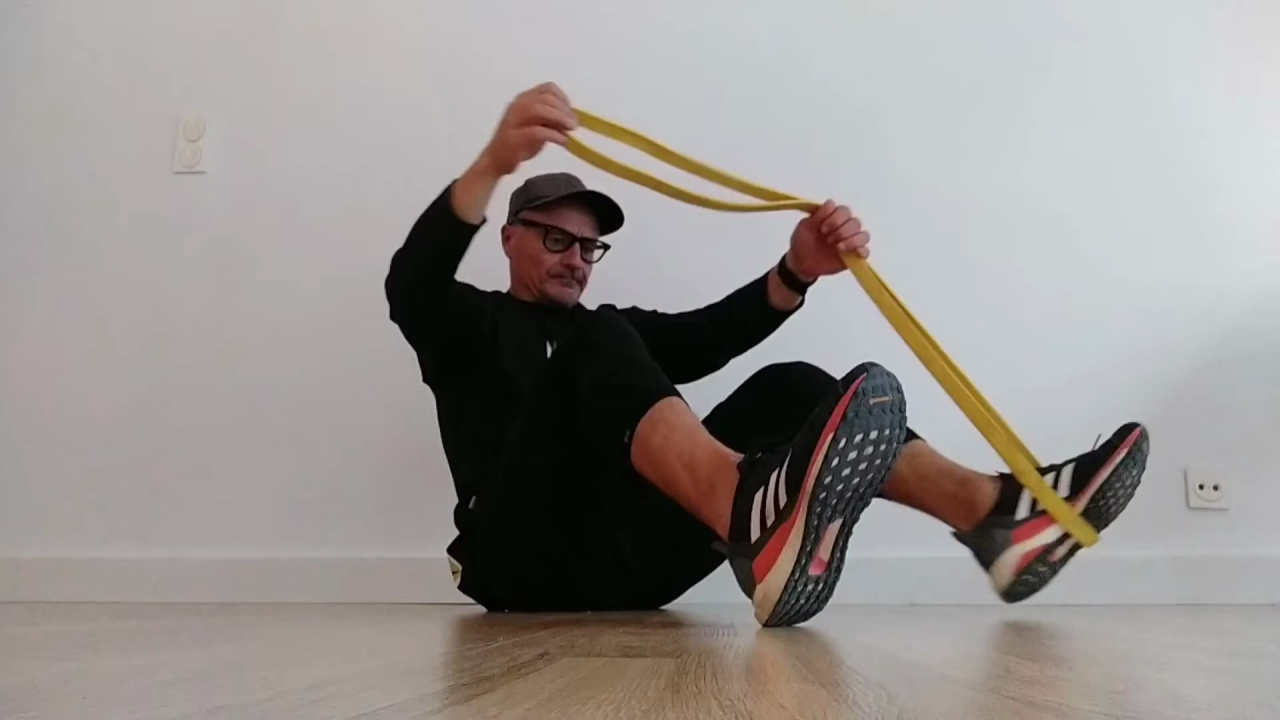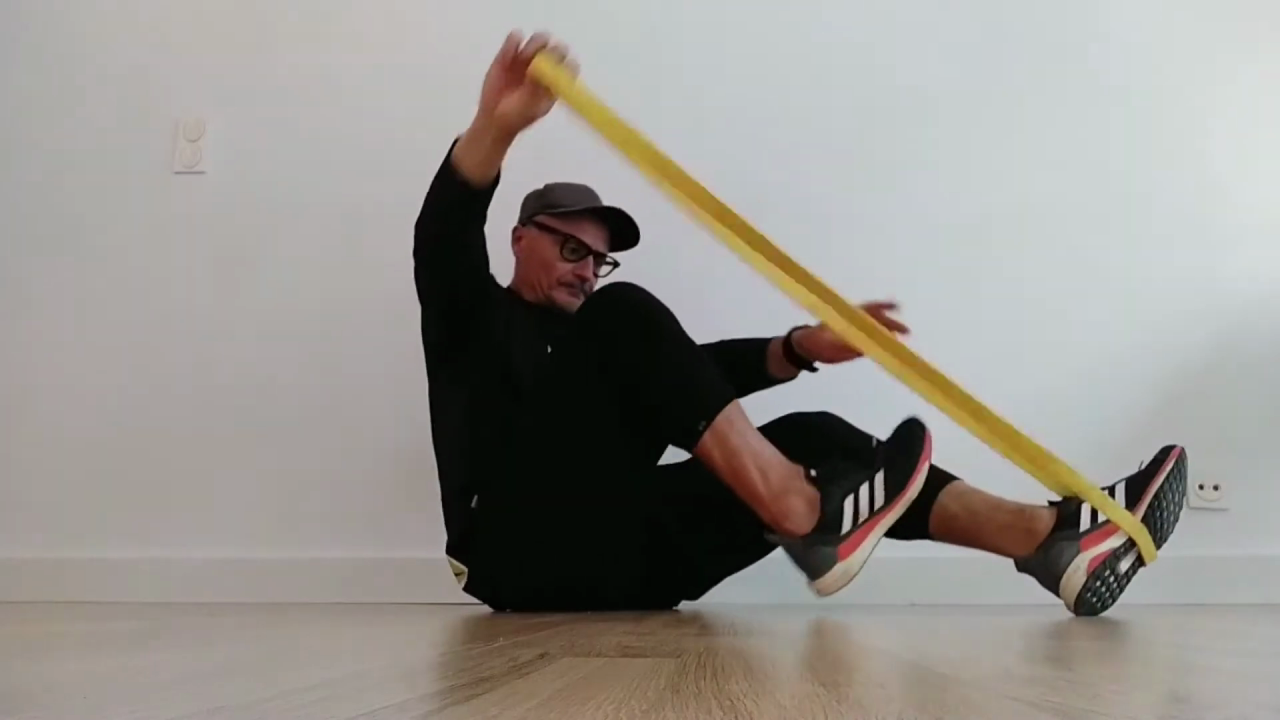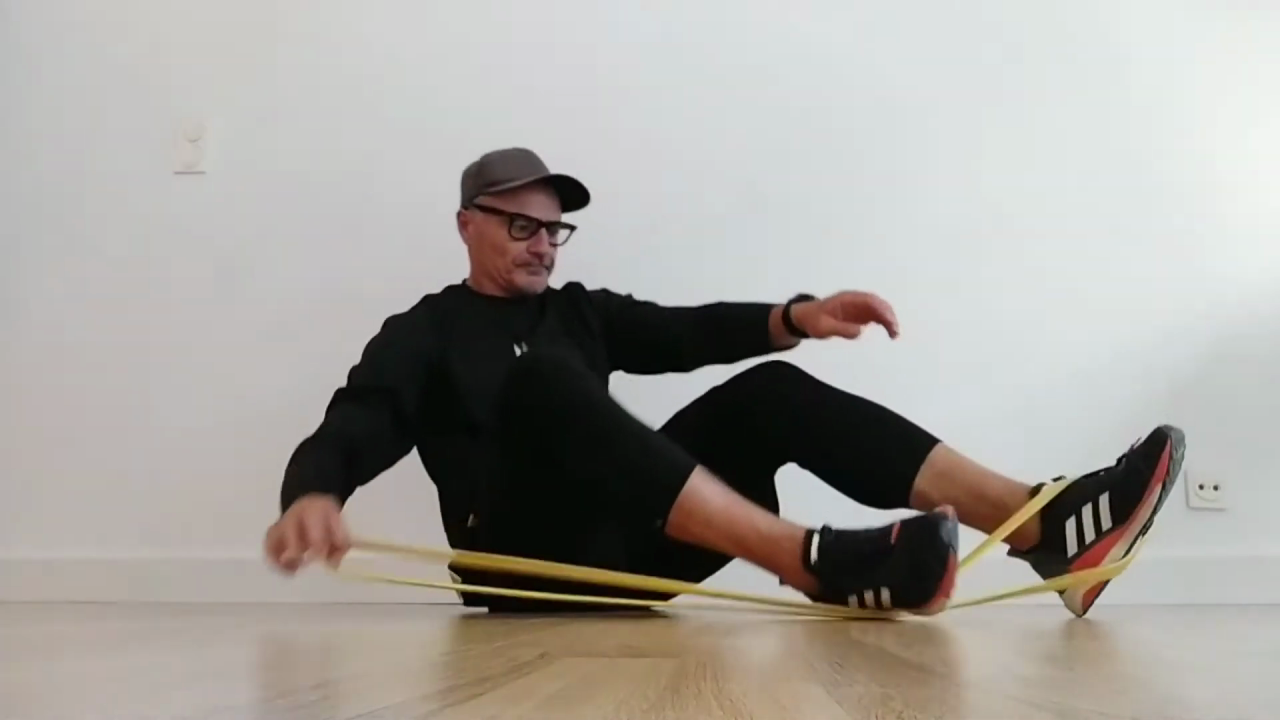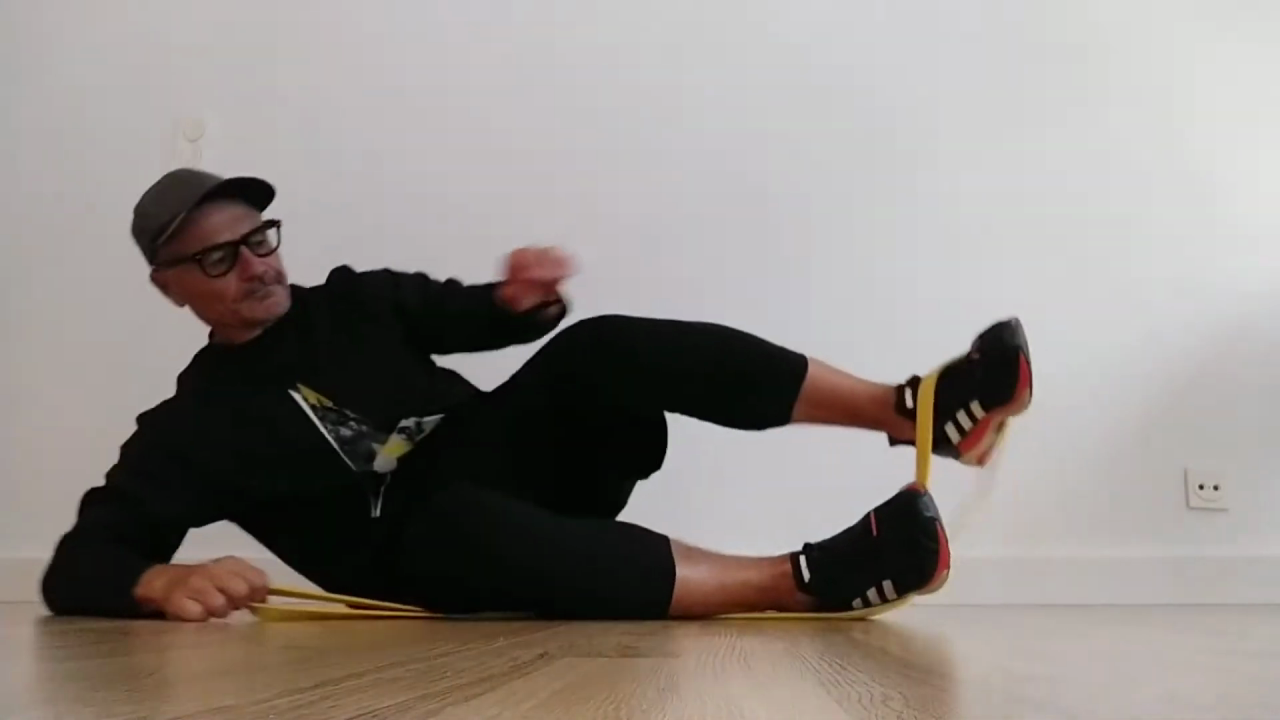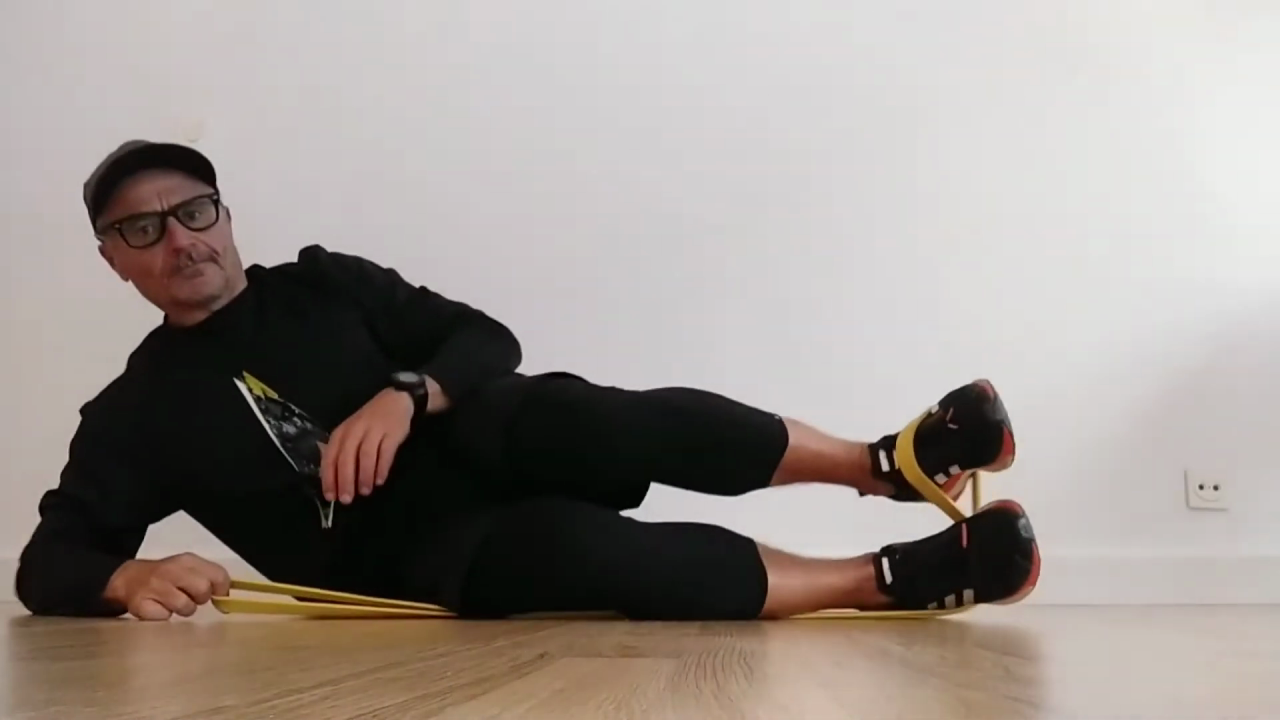
dt=1s
person 1, frame 1
left shoulder: (616, 333)
right shoulder: (469, 322)
left elbow: (713, 332)
right elbow: (410, 286)
left wrist: (797, 273)
right wrist: (494, 161)
left hip: (625, 558)
right hip: (526, 556)
left knee: (789, 389)
right knee: (602, 344)
left ankle: (998, 514)
right ankle: (756, 517)
person 1, frame 2
left shoulder: (602, 331)
right shoulder: (474, 317)
left elbow: (697, 368)
right elbow: (441, 248)
left wrist: (808, 344)
right wrist: (498, 125)
left hip: (623, 565)
right hip: (526, 553)
left knee: (807, 431)
right knee: (624, 317)
left ankle: (1057, 542)
right ankle: (810, 518)
person 1, frame 3
left shoulder: (577, 310)
right shoulder: (423, 333)
left elbow: (690, 331)
right elbow: (350, 432)
left wrist: (796, 316)
right wrist: (312, 497)
left hip: (622, 545)
right hip: (529, 561)
left knee: (769, 392)
right knee: (542, 382)
left ankle: (1047, 528)
right ankle: (817, 561)
person 1, frame 4
left shoulder: (355, 301)
right shoulder: (188, 428)
left elbow: (523, 324)
right elbow: (75, 568)
left wrist: (527, 296)
right wrist: (163, 578)
left hip: (512, 462)
right hip: (431, 560)
left knee: (606, 349)
right knee: (468, 526)
left ankle: (915, 410)
right ankle: (811, 580)
person 1, frame 5
left shoulder: (325, 281)
right shoulder: (132, 415)
left elbow: (486, 343)
right elbow: (47, 564)
left wrist: (401, 395)
right wrist: (129, 579)
left hip: (466, 450)
right hip: (407, 561)
left knee: (570, 418)
right knee: (568, 546)
left ankle: (882, 463)
right ankle: (885, 576)
